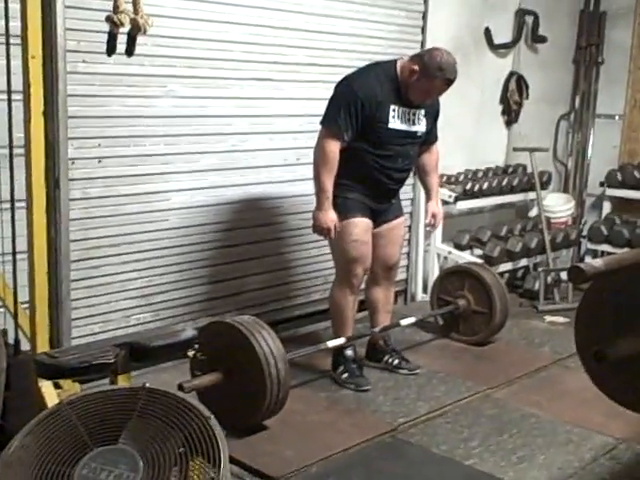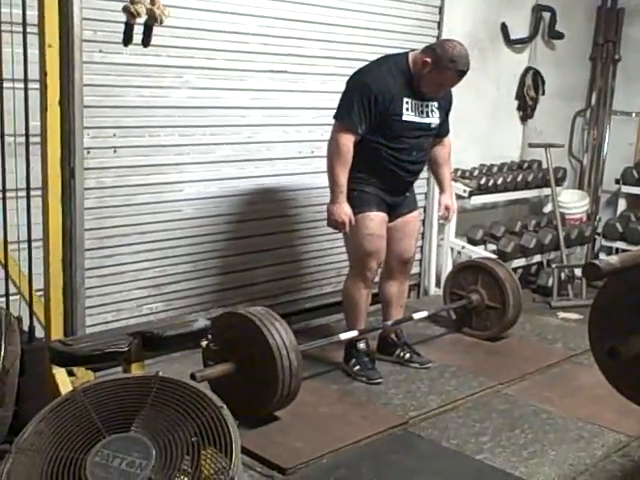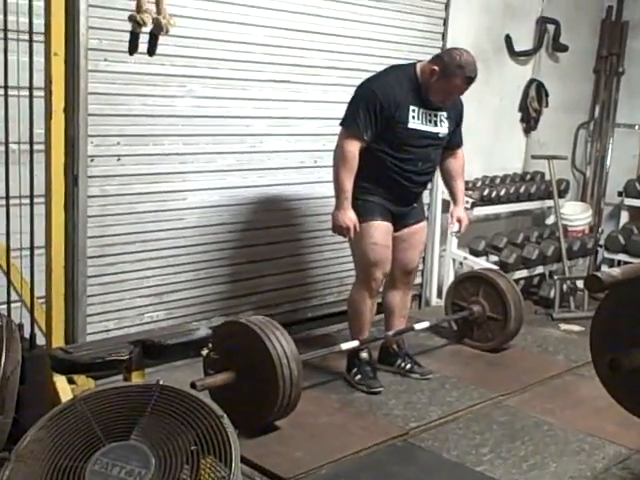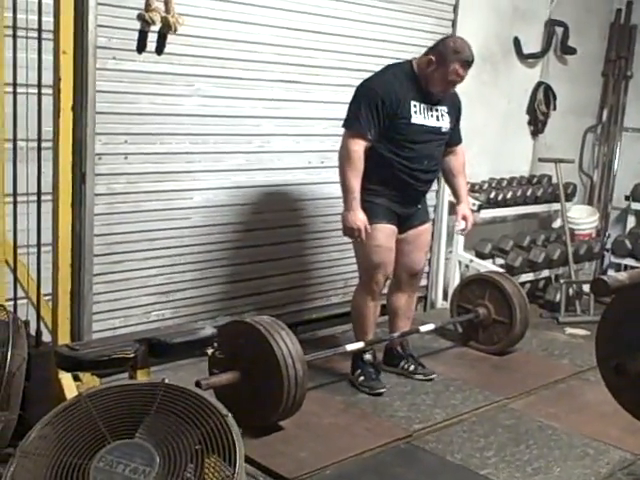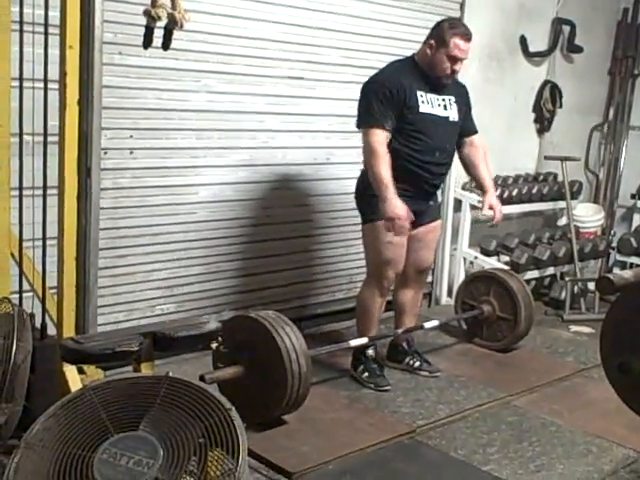
dt=0.5s
person 1, frame 1
left shoulder: (429, 100)
right shoulder: (362, 87)
left elbow: (427, 149)
right elbow: (329, 143)
left wrist: (433, 196)
right wrist: (324, 205)
left hip: (388, 197)
right hip: (350, 194)
left knee: (386, 271)
right knee: (353, 273)
left ankle: (379, 345)
right ankle: (343, 355)
person 1, frame 2
left shoulder: (441, 92)
right shoulder: (374, 81)
left elbow: (440, 142)
right elbow: (343, 137)
left wrist: (446, 189)
right wrist: (339, 198)
left hip: (403, 191)
right hip: (365, 188)
left knee: (402, 265)
right knee: (366, 267)
left ankle: (391, 340)
right ankle: (355, 349)
person 1, frame 3
left shoulder: (453, 105)
right shoulder: (383, 89)
left elbow: (453, 154)
right elbow: (349, 145)
left wrist: (458, 202)
right wrist: (343, 204)
left hip: (411, 202)
right hip: (371, 198)
left knee: (405, 276)
right knee: (372, 276)
left ankle: (393, 350)
right ankle: (358, 357)
person 1, frame 4
left shoulder: (450, 101)
right shoulder: (382, 88)
left elbow: (453, 152)
right elbow: (353, 146)
left wrist: (462, 199)
right wrist: (352, 206)
left hip: (415, 204)
right hip: (376, 201)
left knee: (410, 277)
right knee: (375, 279)
left ankle: (397, 352)
right ankle: (362, 360)
person 1, frame 5
left shoulder: (457, 91)
right shoulder: (390, 82)
left elbow: (471, 144)
right elbow: (375, 142)
left wrist: (489, 190)
right wrist: (387, 197)
left hip: (427, 198)
right hip: (390, 197)
left knee: (417, 274)
right knee: (384, 276)
left ankle: (402, 348)
right ankle: (364, 355)
